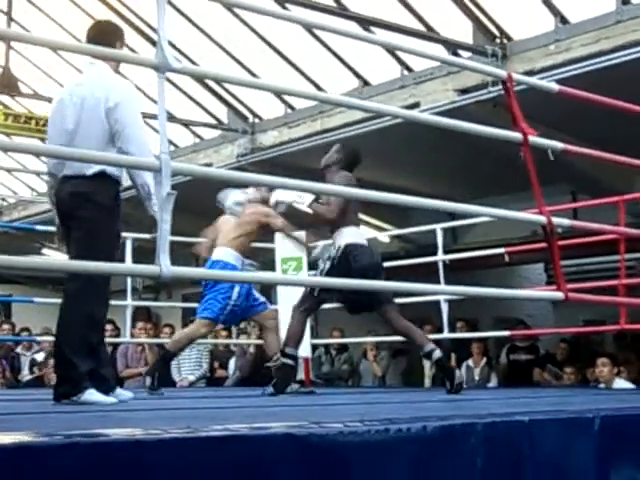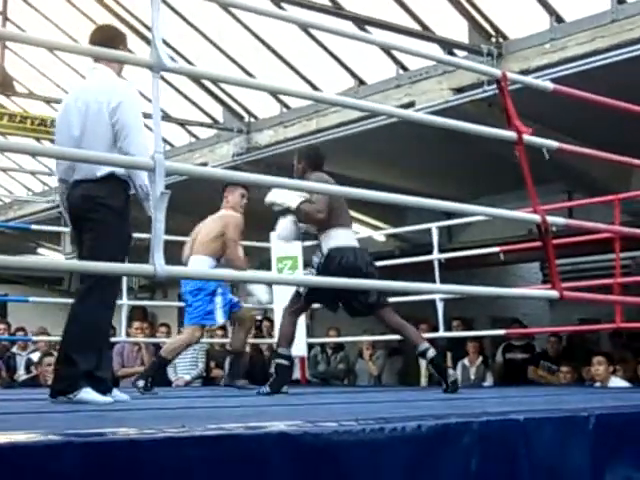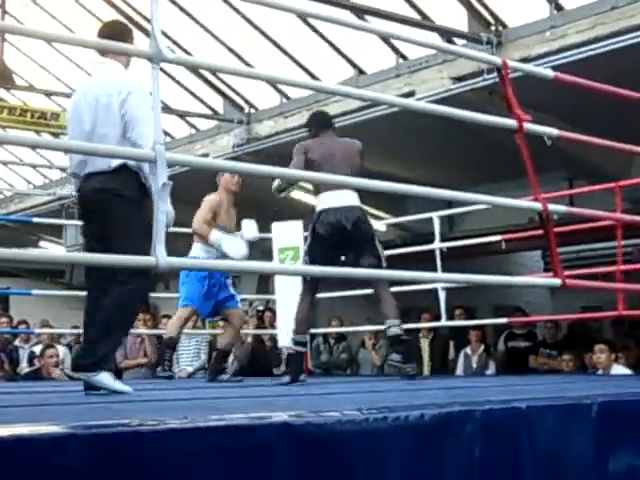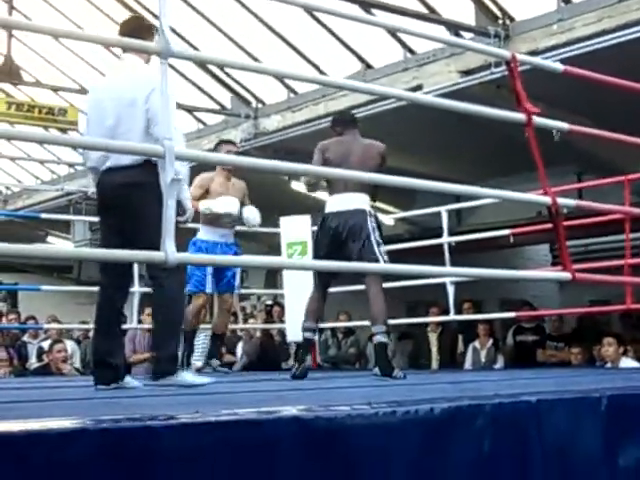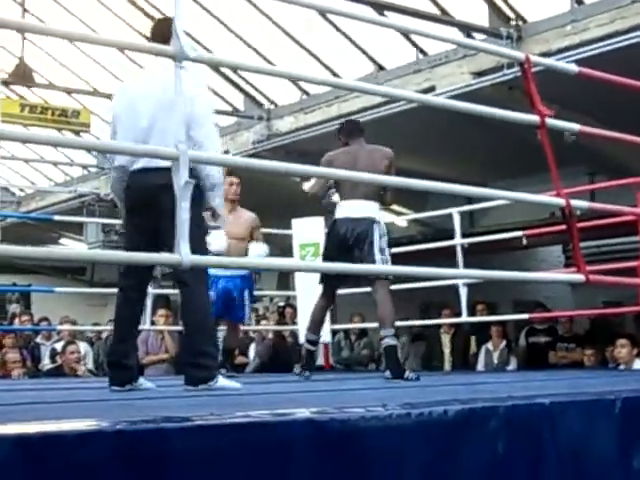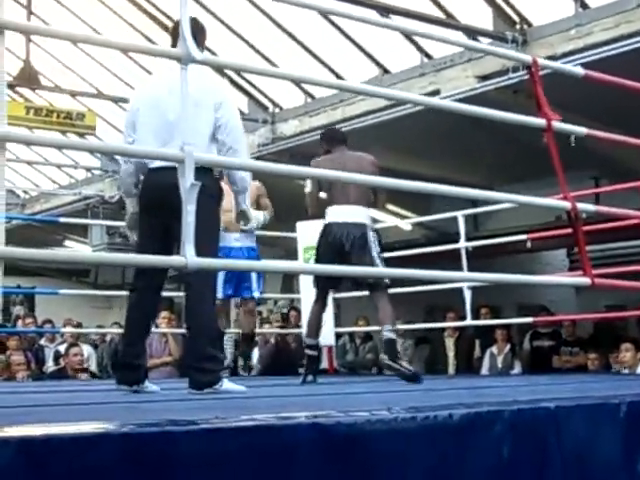
dt=0.2s
person 1, frame 1
left shoulder: (68, 91)
right shoulder: (117, 88)
left elbow: (53, 154)
right elbow: (136, 149)
left wrist: (58, 202)
right wrist: (154, 201)
left hip: (68, 190)
right hip: (98, 191)
left knee: (90, 287)
right knee: (87, 287)
left ankle: (99, 378)
right ankle: (72, 382)
person 1, frame 2
left shoulder: (73, 96)
right shoulder: (121, 91)
left elbow: (62, 160)
right elbow: (136, 152)
left wrist: (68, 205)
right wrist: (152, 203)
left hip: (78, 195)
right hip: (109, 194)
left knee: (95, 289)
right knee: (102, 289)
left ankle: (97, 380)
right ankle: (71, 379)
person 1, frame 3
left shoulder: (81, 92)
right shoulder: (128, 84)
left elbow: (75, 154)
right elbow: (146, 143)
right wrist: (161, 196)
left hip: (90, 188)
right hip: (122, 186)
left knee: (101, 280)
right knee: (136, 277)
left ankle: (96, 370)
right ankle: (92, 359)
person 1, frame 4
left shoulder: (99, 88)
right shoulder: (151, 79)
left elbow: (91, 150)
right elbow: (167, 138)
right wrist: (182, 191)
left hip: (108, 183)
right hip: (143, 180)
left knee: (113, 277)
right knee: (166, 273)
left ankle: (108, 370)
right ankle: (167, 365)
person 1, frame 5
left shoulder: (128, 88)
right shoulder: (188, 82)
left elbow: (116, 152)
right elbow: (205, 142)
left wrist: (122, 199)
right wrist: (215, 194)
left hip: (138, 185)
right hip: (177, 183)
left knee: (133, 278)
right knee: (192, 276)
left ankle: (122, 371)
right ankle: (201, 371)
person 1, frame 6
left shoulder: (147, 87)
right shoulder: (213, 85)
left elbow: (129, 149)
right elbow: (233, 144)
left wrist: (131, 200)
right wrist: (242, 198)
left hip: (154, 183)
right hip: (196, 182)
left knee: (147, 276)
right knee: (199, 278)
left ankle: (129, 371)
right ankle: (204, 375)
person 2, frame 1
left shoulder: (339, 176)
right shoulder: (341, 179)
left elbow: (331, 214)
left wrist: (312, 205)
left hip: (348, 252)
right hip: (365, 254)
left knee: (302, 310)
right knee: (394, 317)
left ankle: (282, 379)
right ankle: (448, 371)
person 2, frame 2
left shoulder: (314, 180)
right shoulder: (327, 181)
left elbow: (320, 211)
left wrist: (296, 205)
left hip: (335, 255)
right hip: (357, 256)
left knee: (292, 311)
right knee: (388, 316)
left ankle: (279, 377)
right ankle: (442, 370)
person 2, frame 3
left shoulder: (304, 147)
right shoulder: (355, 146)
left elbow: (288, 183)
left wrist: (279, 186)
left hip: (326, 216)
right hip: (355, 213)
left knee: (309, 291)
right knee: (379, 283)
left ankle: (296, 366)
right ankle: (399, 348)
person 2, frame 4
left shoulder: (325, 147)
right shoulder: (379, 149)
left elbow: (311, 182)
left wrist: (329, 183)
left hip: (332, 217)
right hip: (360, 215)
left knee: (320, 287)
right knee: (373, 282)
left ankle: (302, 356)
right ankle: (382, 359)
person 2, frame 5
left shoulder: (333, 157)
right shoulder: (386, 155)
left elbow: (315, 192)
right elbow: (388, 200)
left wrist: (310, 185)
left hip: (341, 224)
right hip: (368, 223)
left knee: (327, 294)
right knee: (380, 288)
left ankle: (307, 362)
right ankle: (392, 362)
person 2, frame 6
left shoulder: (318, 164)
right shoulder: (369, 161)
left elbow: (313, 210)
right elbow: (379, 201)
left hip: (332, 228)
right hip: (360, 229)
left knee: (321, 298)
right knee: (380, 293)
left ankle: (310, 366)
right ankle: (391, 352)
person 3, frame 1
left shoulder: (225, 217)
right shoulder: (260, 212)
left elbow: (201, 249)
right elbow: (286, 228)
right wrist: (306, 245)
left hip: (232, 271)
right hip: (226, 268)
left knee: (269, 319)
right knee: (204, 325)
right ankle: (154, 372)
person 3, frame 2
left shoulder: (203, 223)
right shoulder: (233, 217)
left elbow: (185, 256)
right elbow: (235, 252)
right wrist: (254, 283)
left hip: (206, 279)
right hip: (202, 277)
left knee: (246, 317)
right knee: (194, 331)
left ankle: (234, 374)
right ankle: (146, 378)
person 3, frame 3
left shoulder: (231, 210)
right shoulder: (213, 200)
right elbow: (198, 226)
left wrist: (241, 236)
right wrist: (224, 241)
left hip: (217, 269)
left knee: (238, 317)
right knee: (187, 311)
left ankle: (218, 369)
right ankle: (164, 363)
person 3, frame 4
left shoulder: (241, 185)
right shoulder: (205, 178)
left elbow: (246, 209)
left wrist: (249, 215)
right wrist: (214, 205)
left hip: (228, 246)
right hip: (205, 243)
left knee: (227, 304)
right knee: (200, 300)
left ankle: (213, 357)
right ankle: (187, 354)
person 3, frame 5
left shoulder: (250, 218)
left elbow: (259, 245)
left wrist: (259, 249)
right wrist: (206, 242)
left hip: (241, 278)
right hip: (216, 277)
left knee: (235, 327)
left ankle: (226, 365)
person 3, frame 6
left shoulder: (256, 187)
left elbow: (269, 211)
left wrist: (259, 218)
left hip: (248, 249)
right hip: (223, 249)
left knee: (249, 305)
right knee: (222, 304)
left ankle: (244, 357)
